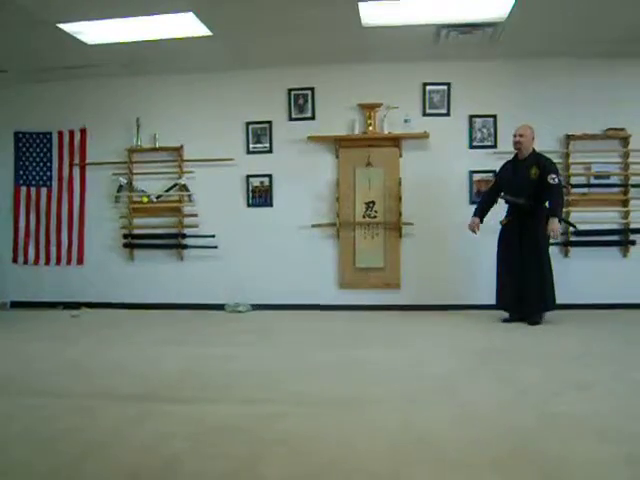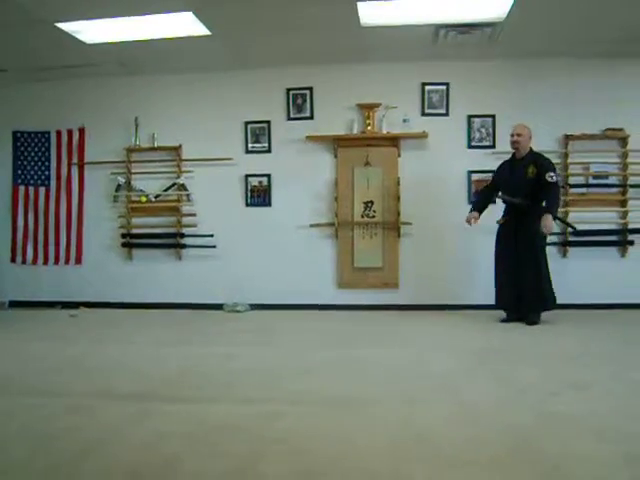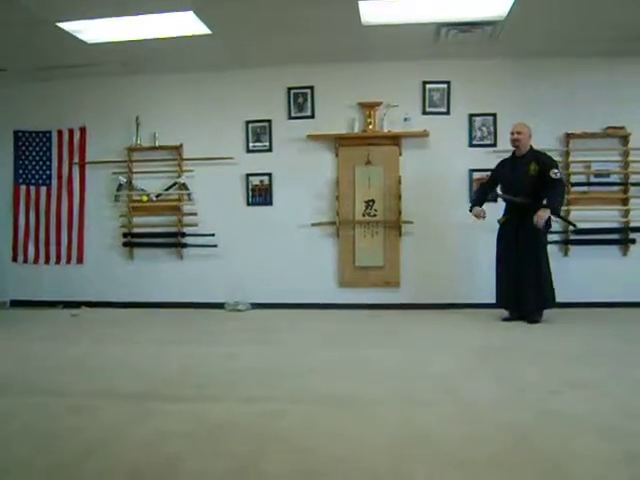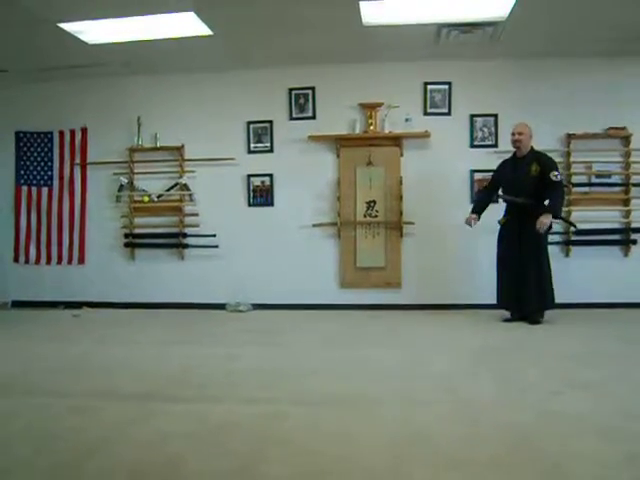
dt=0.1s
person 1, frame 1
left shoulder: (544, 164)
right shoulder: (508, 167)
left elbow: (555, 192)
right elbow: (493, 192)
left wrist: (554, 218)
right wrist: (478, 215)
left hip: (536, 222)
right hip: (512, 221)
left knee: (536, 266)
right knee: (509, 266)
left ankle: (535, 311)
right ankle: (516, 310)
person 1, frame 2
left shoulder: (541, 163)
right shoulder: (505, 167)
left elbow: (552, 190)
right elbow: (489, 190)
left wrist: (548, 214)
right wrist: (476, 210)
left hip: (533, 221)
right hip: (509, 221)
left knee: (533, 266)
right knee: (507, 266)
left ankle: (533, 311)
right ankle: (514, 310)
person 1, frame 3
left shoulder: (542, 160)
right shoulder: (504, 165)
left elbow: (557, 187)
right elbow: (487, 186)
left wrist: (548, 209)
right wrist: (476, 205)
left hip: (534, 220)
right hip: (510, 219)
left knee: (534, 264)
right knee: (508, 264)
left ankle: (534, 310)
right ankle: (516, 309)
person 1, frame 4
left shoulder: (544, 162)
right shoulder: (505, 165)
left elbow: (557, 189)
right elbow: (489, 189)
left wrist: (549, 215)
right wrist: (475, 212)
left hip: (534, 221)
right hip: (511, 220)
left knee: (535, 265)
right knee: (509, 265)
left ankle: (536, 311)
right ankle: (517, 310)
